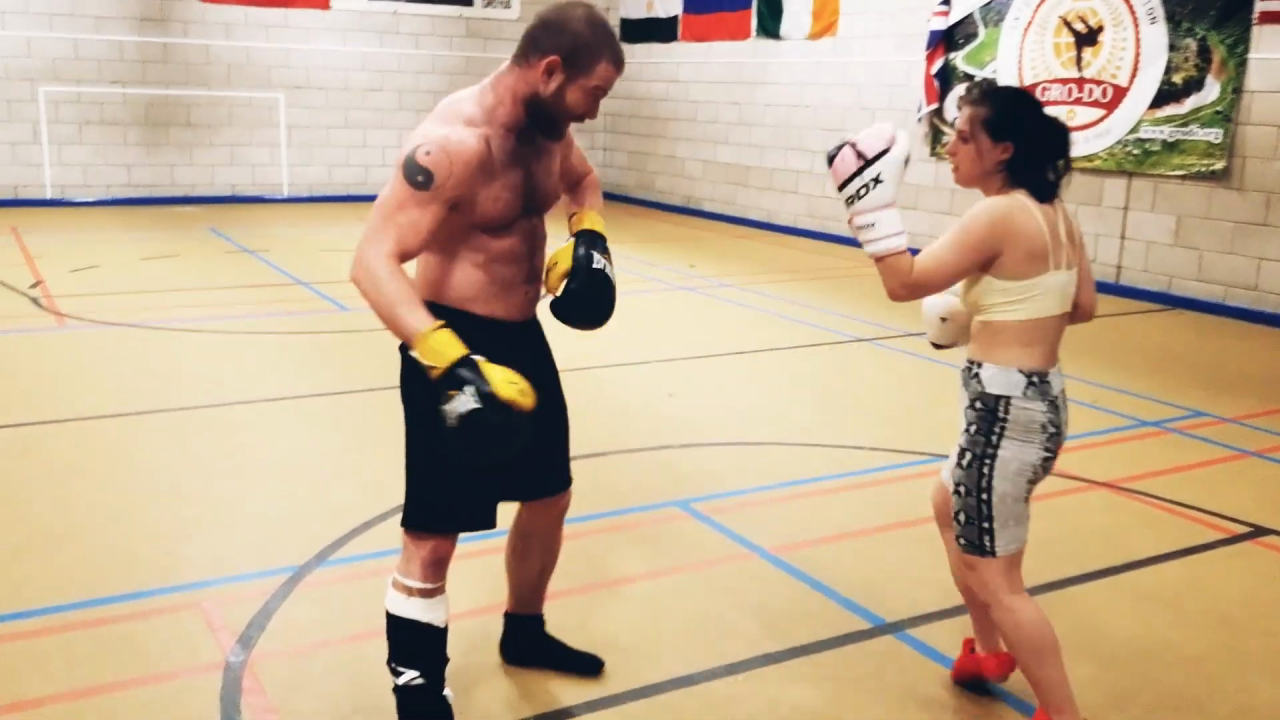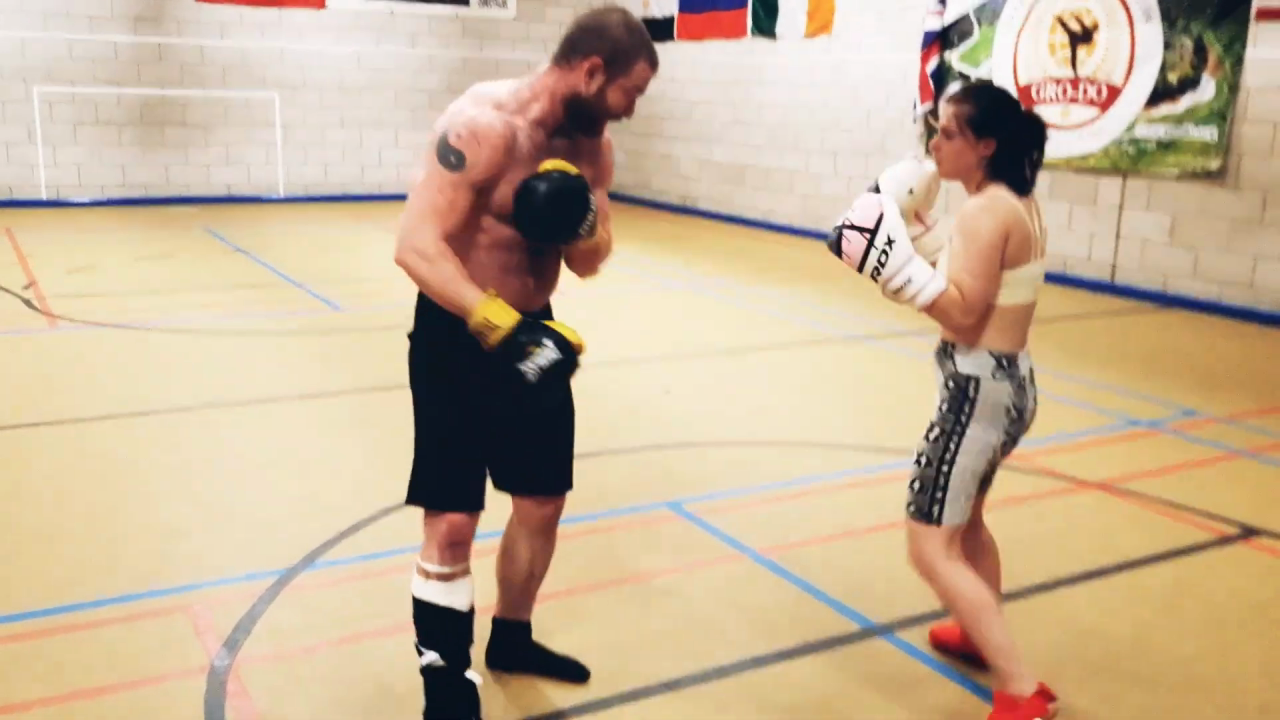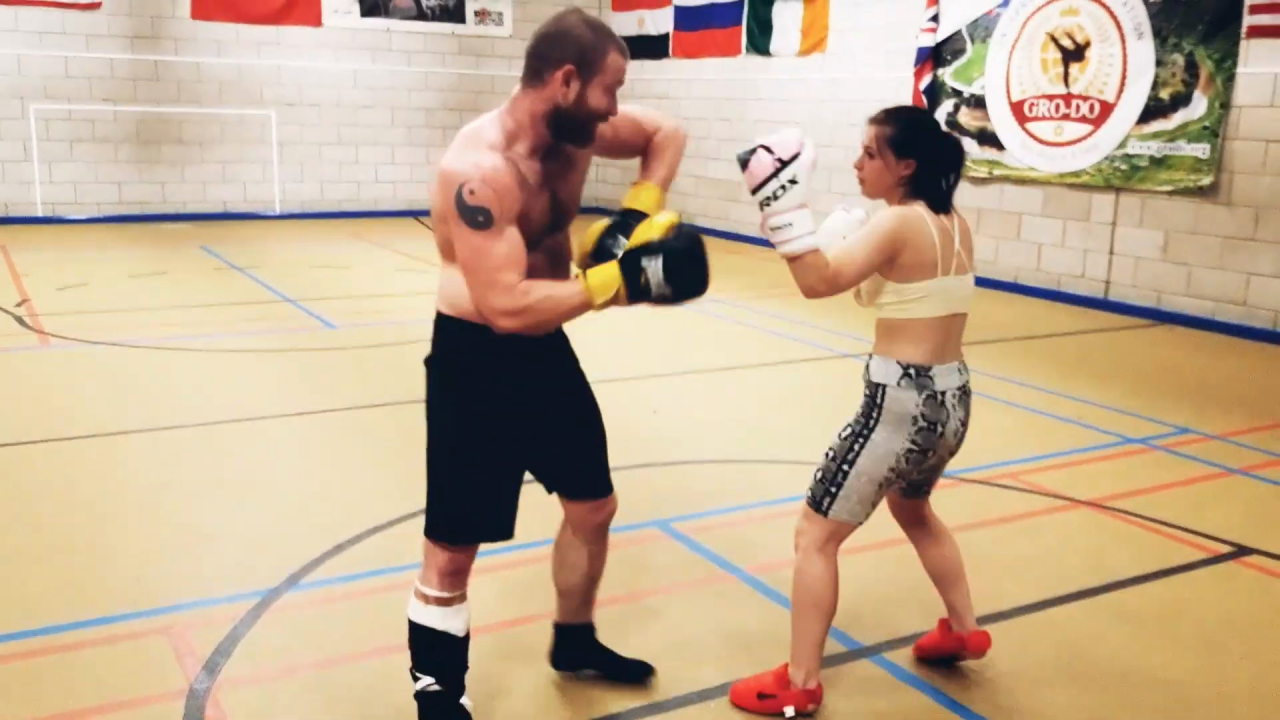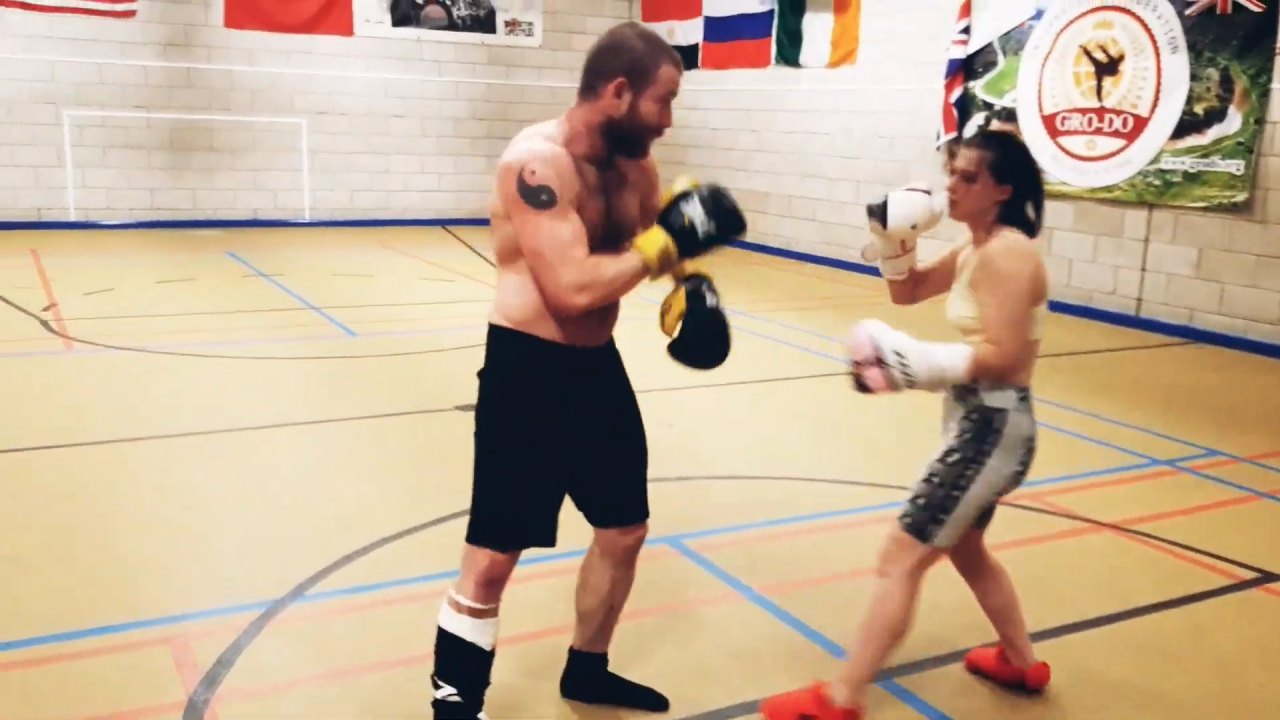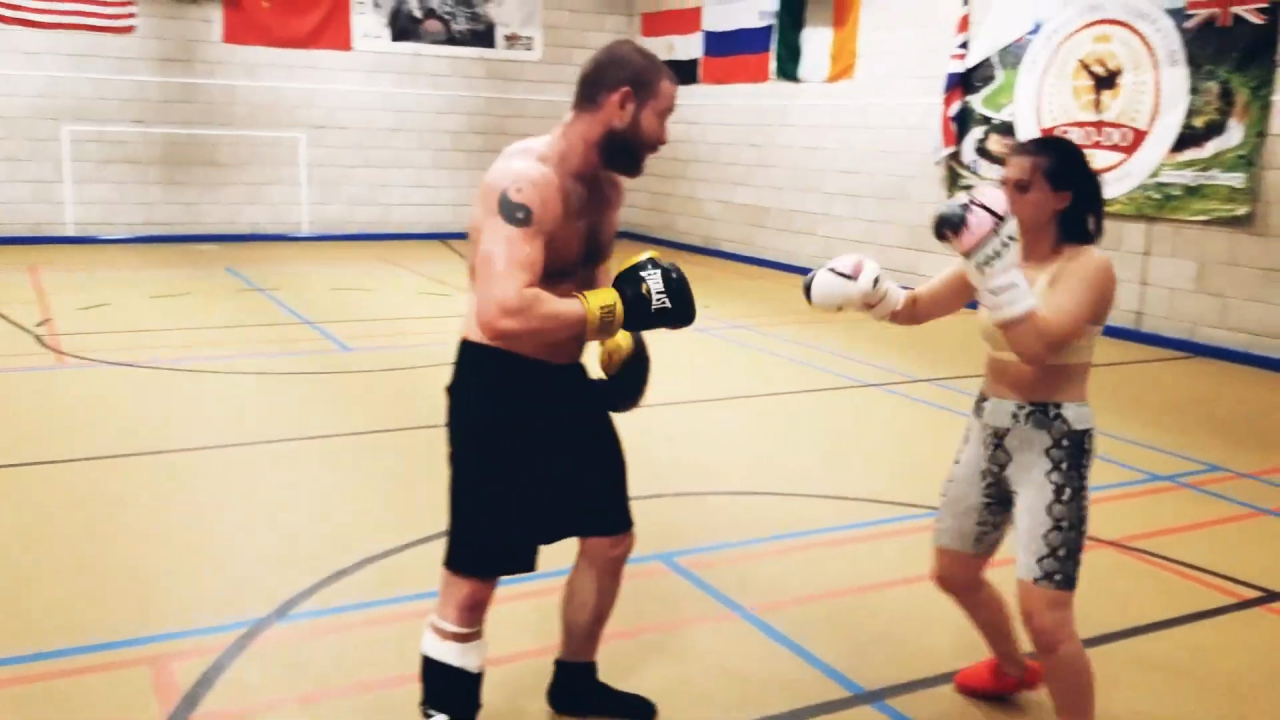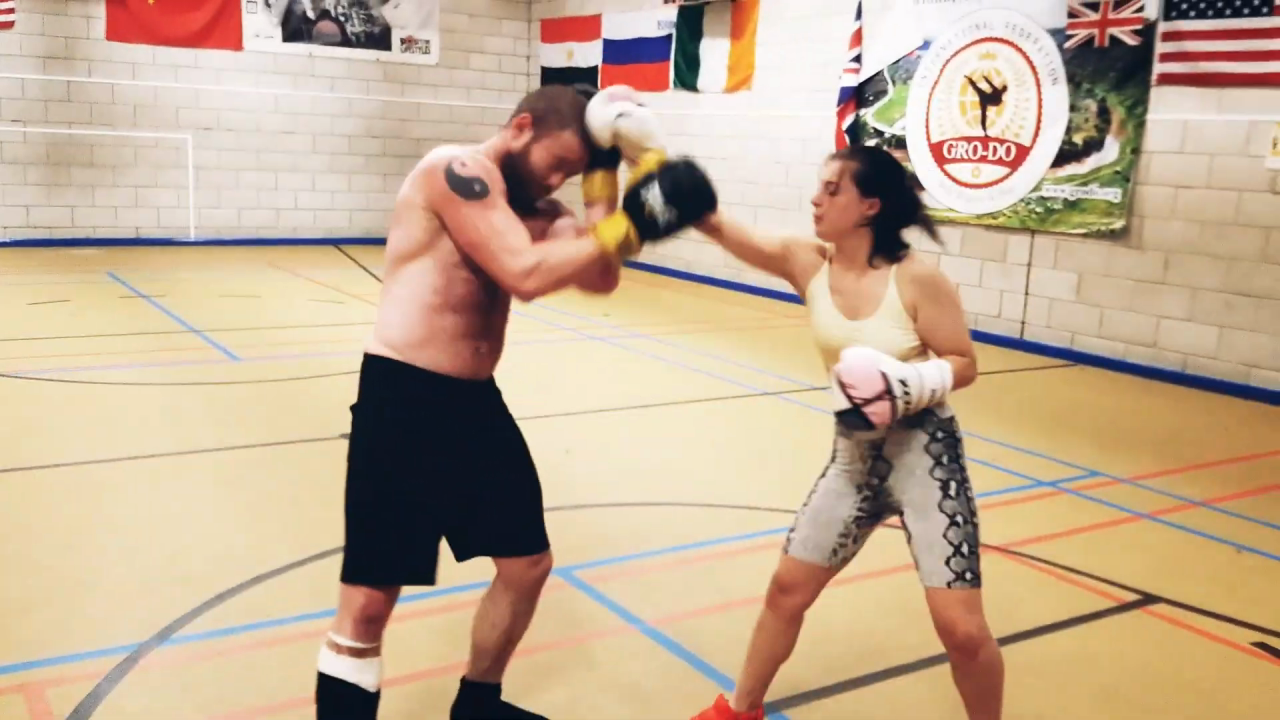
dt=0.4s
person 1, frame 1
left shoulder: (550, 129)
right shoulder: (453, 142)
left elbow: (583, 183)
right elbow: (374, 263)
left wrist: (589, 239)
right wrist: (446, 364)
left hip: (524, 337)
right hip: (454, 350)
left knee: (549, 501)
right knee: (433, 539)
left ankle: (525, 632)
person 1, frame 2
left shoulder: (589, 144)
right shoulder: (480, 123)
left elbow: (590, 262)
right elbow: (417, 247)
left wrist: (584, 218)
right wrist: (502, 329)
left hip: (533, 338)
right hip: (459, 336)
left knee: (543, 503)
right knee: (451, 523)
left ankle: (512, 638)
person 1, frame 3
left shoulder: (581, 126)
right shoulder: (478, 169)
left elbow: (671, 135)
right elbow: (506, 305)
left wrist: (651, 221)
right wrist: (621, 282)
left hip: (546, 350)
right hip: (473, 360)
left knee: (593, 505)
right knee: (452, 550)
left ankle: (575, 639)
person 1, frame 4
left shoulder: (635, 162)
right shoulder: (537, 163)
left elbow: (659, 234)
right elbow: (573, 288)
left wrist: (689, 276)
right wrist: (668, 241)
left hip: (598, 366)
right hip: (526, 370)
left knee: (625, 532)
right knee: (491, 558)
person 1, frame 5
left shoulder: (605, 186)
right shoulder: (528, 180)
right elbow: (503, 313)
left wrist: (614, 331)
right wrist: (617, 306)
left hip: (567, 383)
right hip: (498, 389)
left knee: (609, 540)
right knee: (474, 580)
person 1, frame 6
left shoulder: (530, 206)
right shoulder: (456, 170)
left elbow: (599, 278)
right elbow: (522, 273)
left wrist: (604, 178)
right wrist: (629, 226)
left hip: (475, 402)
right hip: (401, 400)
left knee: (527, 565)
right knee: (370, 597)
person 2, frame 1
left shoulder: (995, 216)
right shoulder: (1054, 214)
left elbow: (904, 284)
right elbow: (1084, 307)
left wrist: (871, 196)
left hip: (1008, 412)
right hip: (1038, 402)
left knee: (996, 581)
right knee: (949, 508)
right ankle: (989, 650)
person 2, frame 2
left shoulder: (987, 210)
right shoulder: (1012, 203)
left elbow: (960, 317)
left wrist: (891, 257)
right wrist: (914, 236)
left hip: (976, 393)
right hip: (1000, 388)
left knee: (934, 554)
right knee: (961, 521)
right ankle: (979, 637)
person 2, frame 3
left shoulder: (899, 224)
right shoulder: (953, 224)
left elbow: (816, 281)
left wrist: (781, 200)
right wrist: (865, 265)
left hip: (900, 402)
right hip: (950, 398)
left knee: (815, 538)
right knee: (911, 510)
right ankle: (962, 630)
person 2, frame 4
left shoulder: (1007, 256)
right shoulder: (981, 247)
left elbow: (999, 359)
right elbow: (907, 291)
left wrist: (909, 360)
right wrist: (894, 242)
left hip: (992, 427)
right hip: (990, 422)
left knee: (899, 562)
right knee: (962, 546)
right ankle: (1020, 661)
person 2, frame 5
left shoulder: (1090, 267)
right shoulder: (997, 254)
left elbow: (1035, 345)
right elbow: (912, 310)
left wrist: (994, 260)
right wrist: (869, 291)
left hip: (1053, 444)
right hip: (989, 429)
left knee: (1046, 615)
right knee: (954, 573)
right ankle: (1015, 665)
person 2, frame 6
left shoulder: (918, 277)
right shoulder: (809, 260)
left elbow: (963, 366)
right elbow: (722, 232)
left wrist: (903, 389)
left hip: (925, 451)
right hip: (855, 452)
left knee: (961, 628)
right knee: (788, 589)
